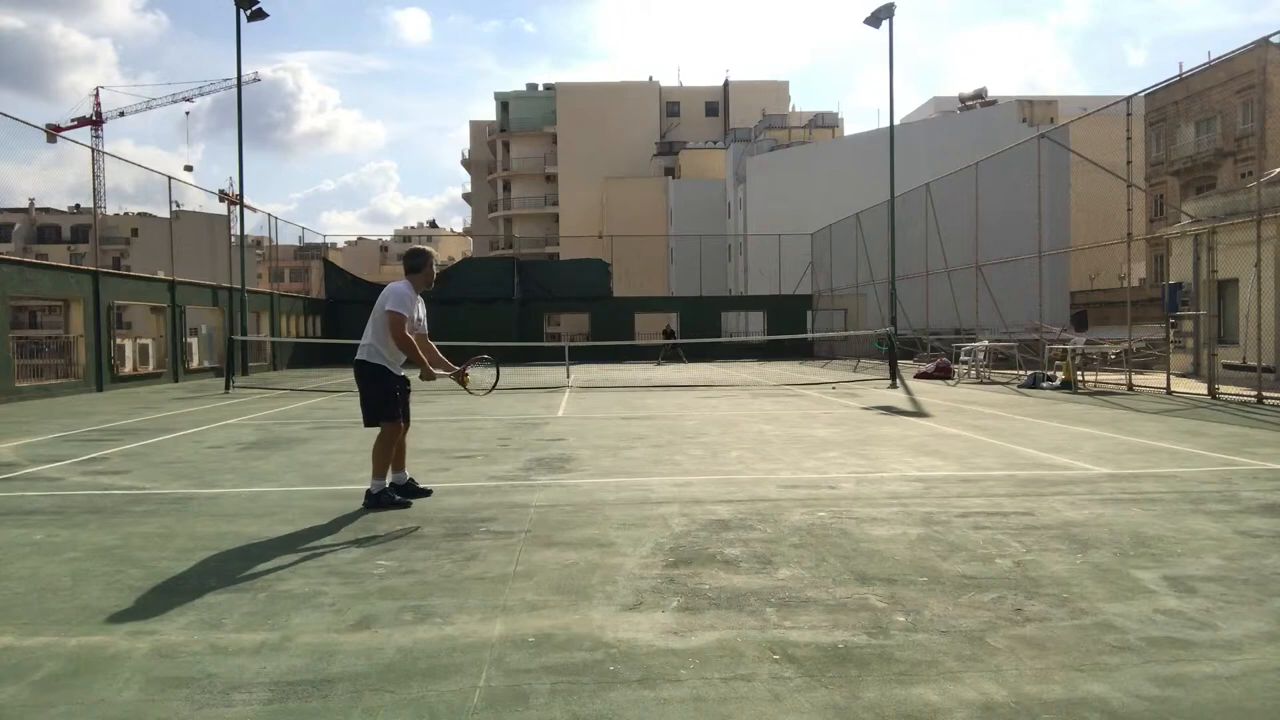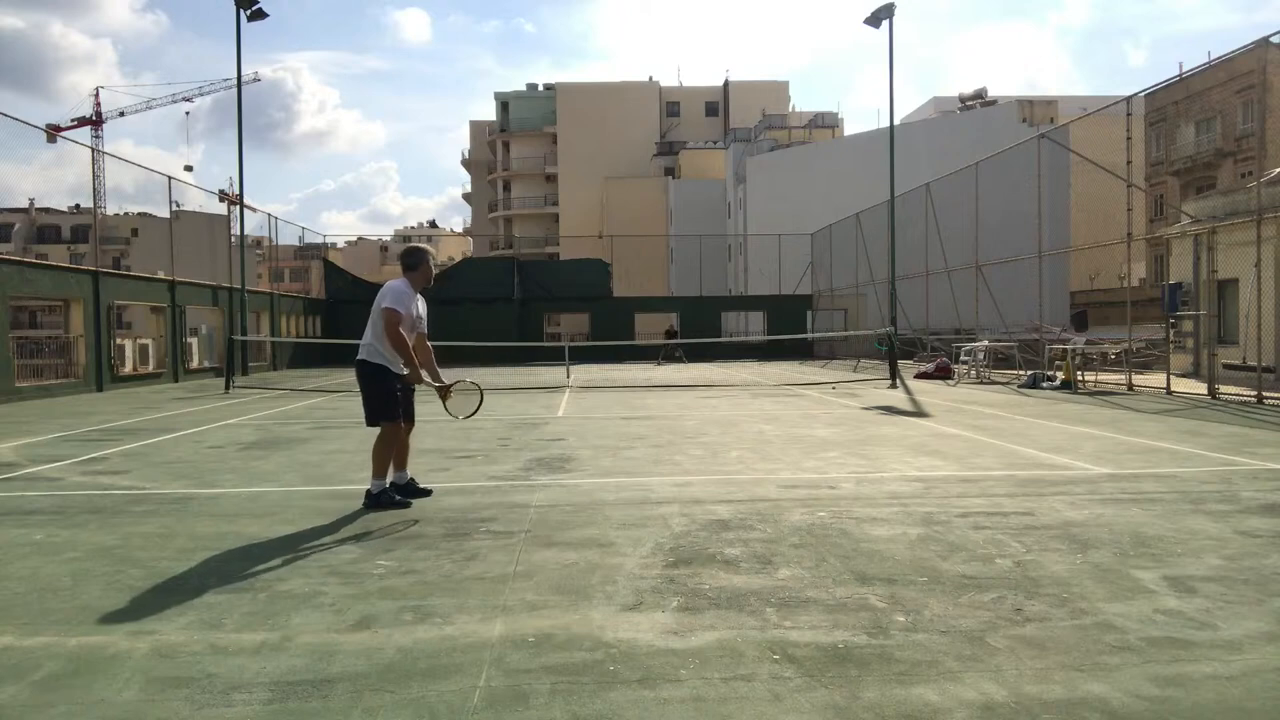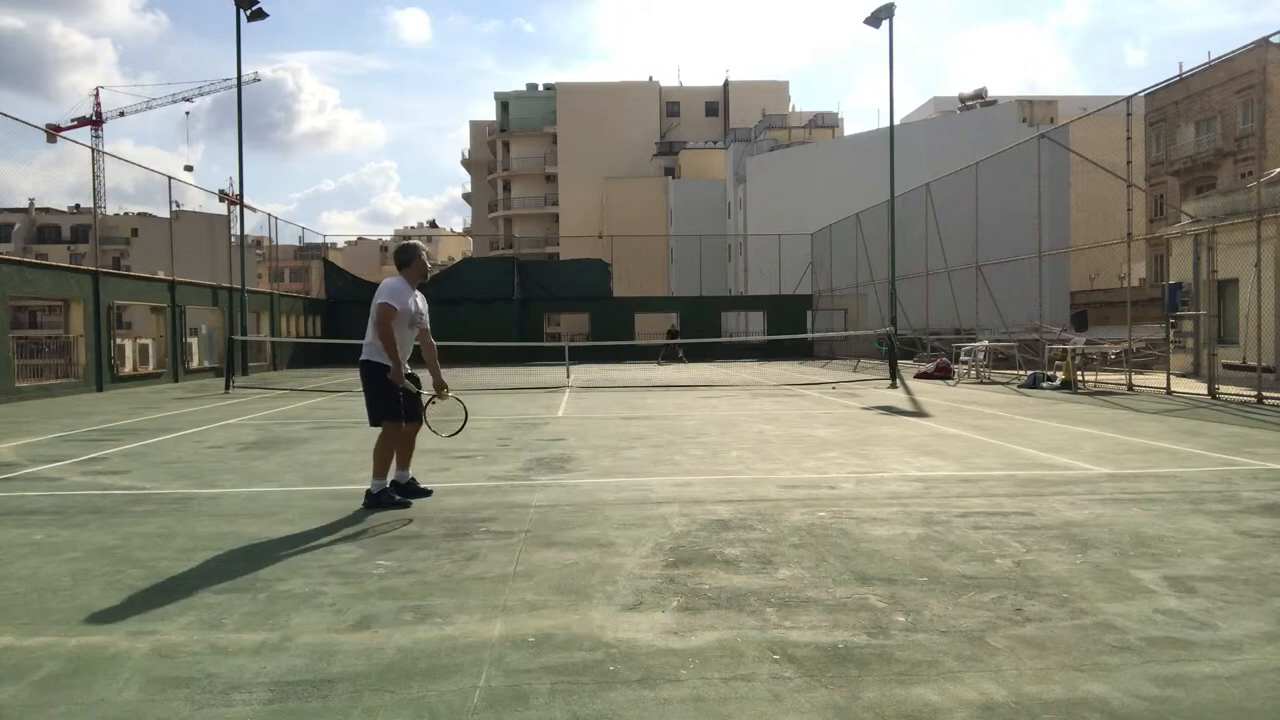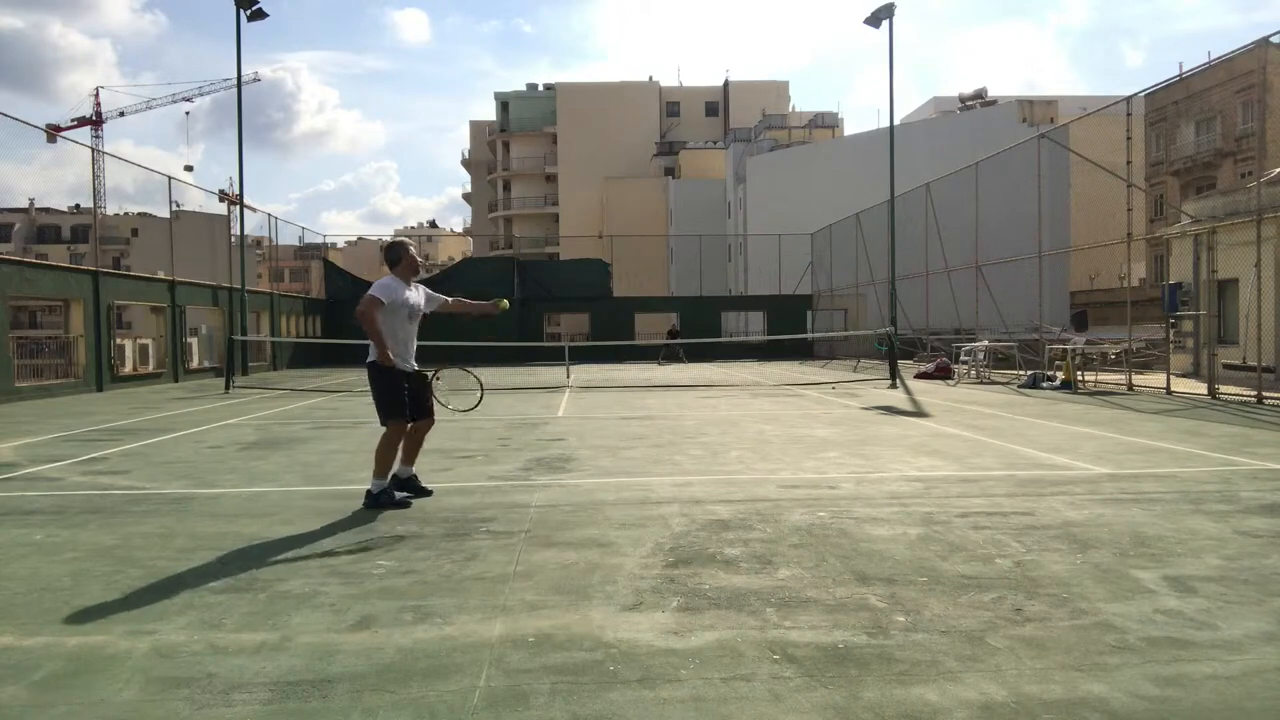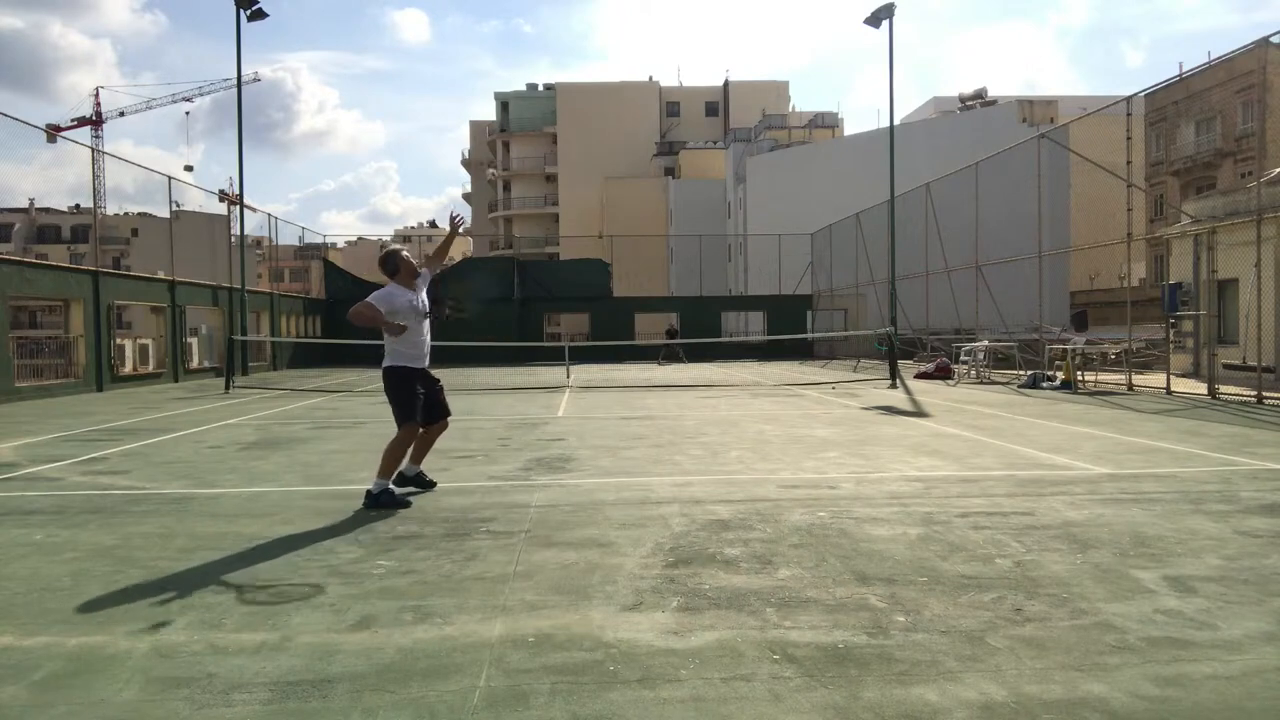
dt=0.2s
person 1, frame 1
left shoulder: (418, 302)
right shoulder: (400, 292)
left elbow: (424, 344)
right elbow: (399, 335)
left wrist: (452, 369)
right wrist: (425, 368)
left hip: (391, 369)
right hip: (374, 366)
left knee: (401, 426)
right knee: (391, 426)
left ankle: (401, 481)
right ankle: (377, 491)
person 1, frame 2
left shoulder: (419, 301)
right shoulder: (397, 290)
left elbow: (421, 344)
right elbow: (392, 331)
left wrist: (437, 378)
right wrist: (414, 368)
left hip: (394, 369)
right hip: (375, 366)
left knee: (405, 425)
right knee: (391, 426)
left ankle: (401, 481)
right ankle: (377, 491)
person 1, frame 3
left shoulder: (419, 299)
right shoulder: (393, 287)
left elbow: (426, 340)
right elbow: (382, 324)
left wrist: (437, 377)
right wrist: (396, 366)
left hip: (399, 370)
right hip: (379, 366)
left knee: (412, 424)
right knee: (393, 426)
left ankle: (403, 480)
right ankle: (377, 491)
person 1, frame 4
left shoulder: (419, 292)
right shoulder: (387, 286)
left elbow: (450, 303)
right elbow: (363, 312)
left wrist: (484, 307)
right wrist: (381, 349)
left hip: (408, 368)
right hip: (385, 368)
left knee: (424, 420)
right knee: (397, 426)
left ankle: (404, 475)
right ankle: (377, 490)
person 1, frame 5
left shoulder: (418, 283)
right shoulder: (388, 296)
left elbow: (436, 259)
right elbow: (355, 314)
left wrist: (452, 234)
right wrist: (386, 325)
left hip: (421, 371)
right hip: (400, 370)
left knee: (438, 422)
right knee: (410, 428)
left ankle: (409, 472)
right ankle: (378, 490)
